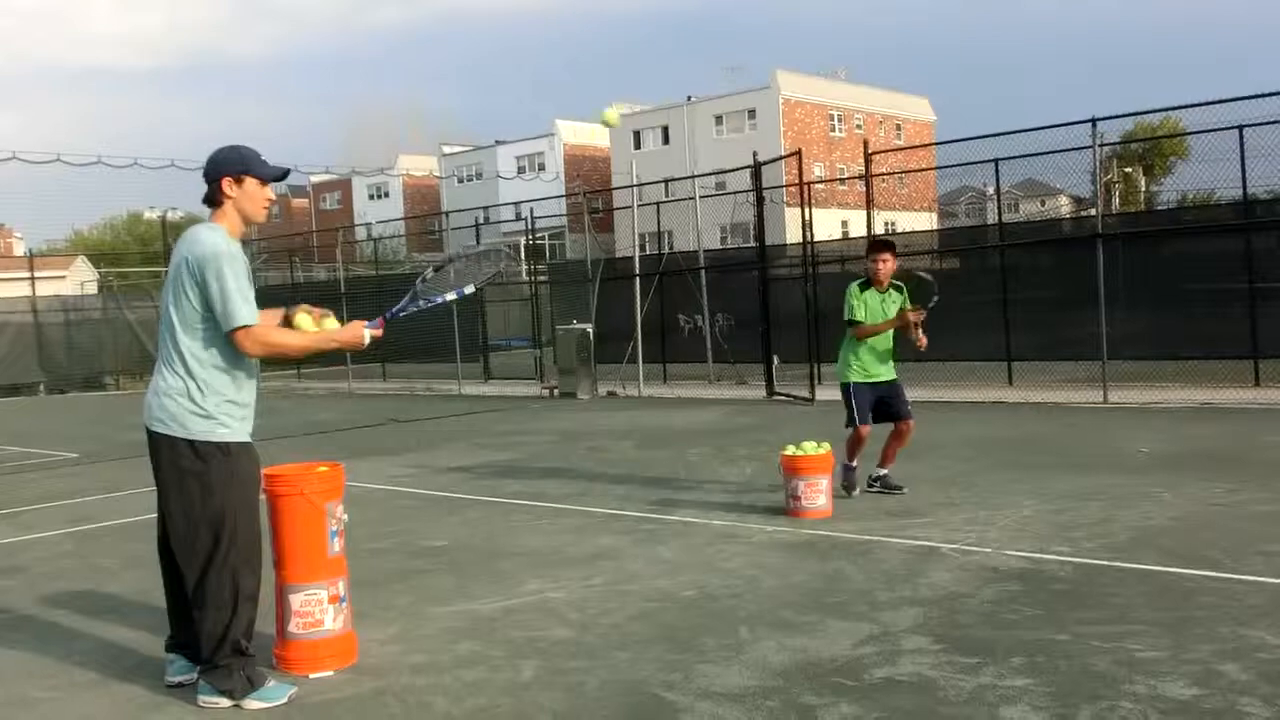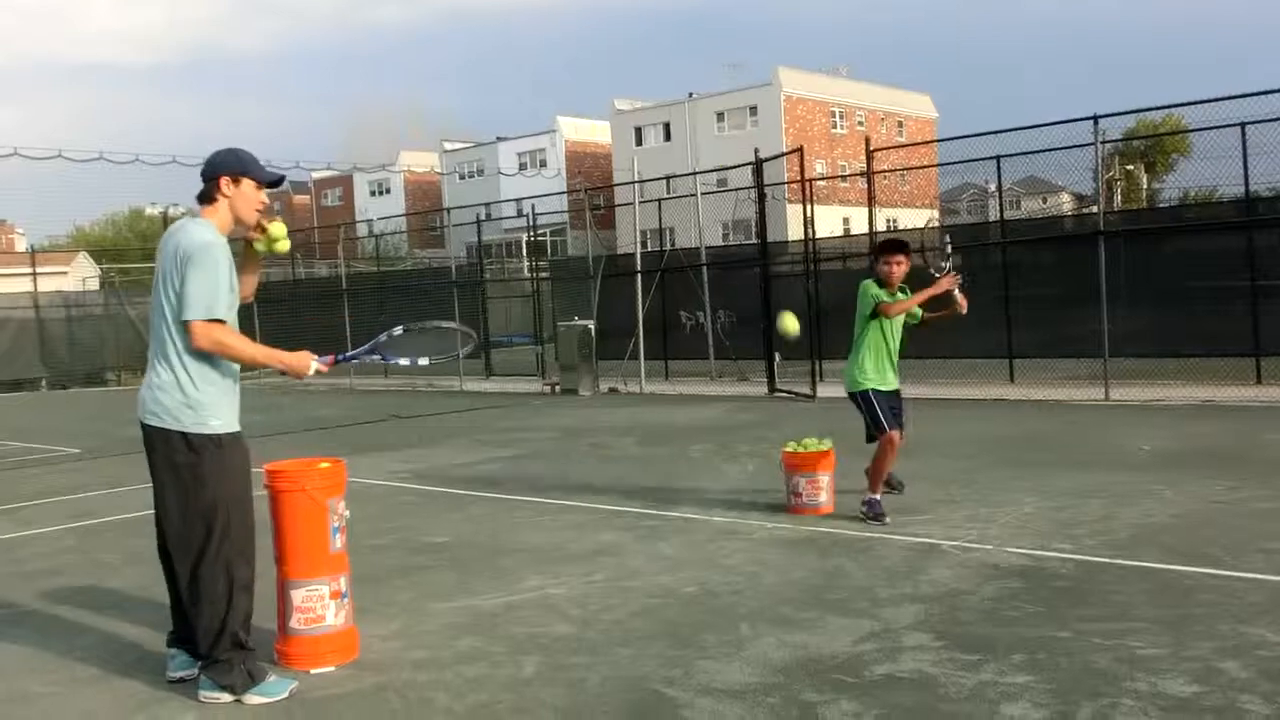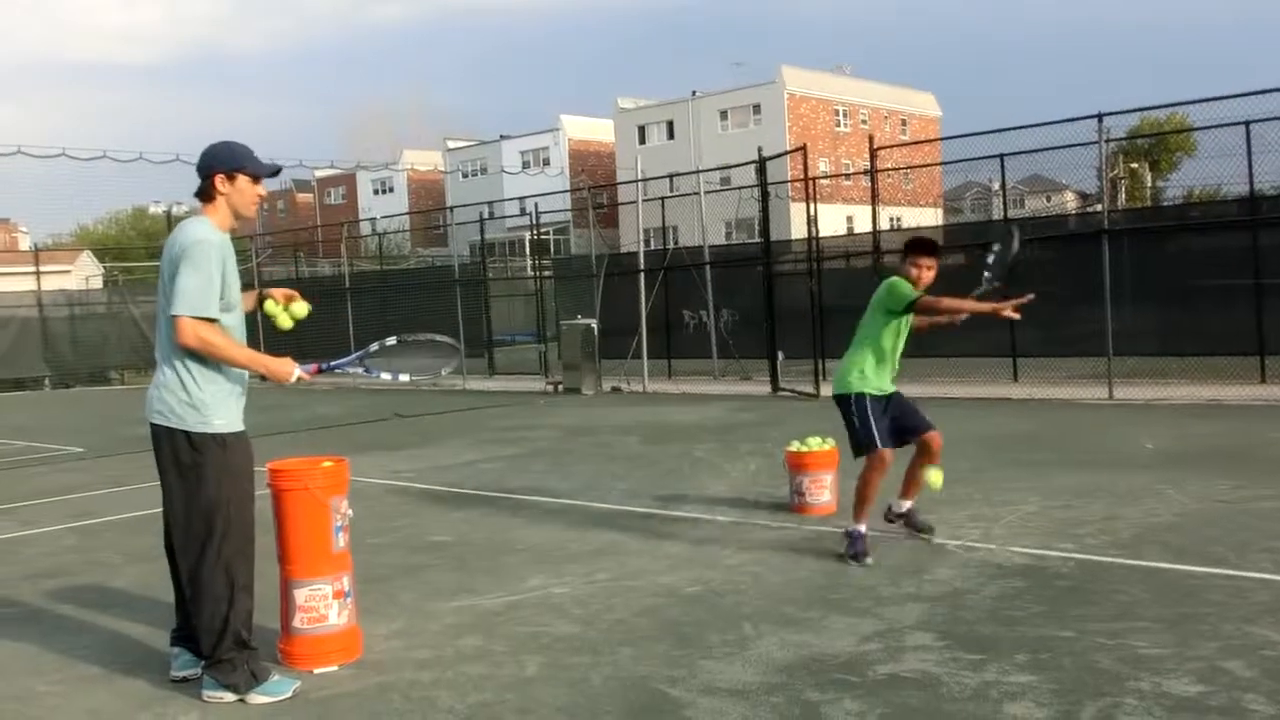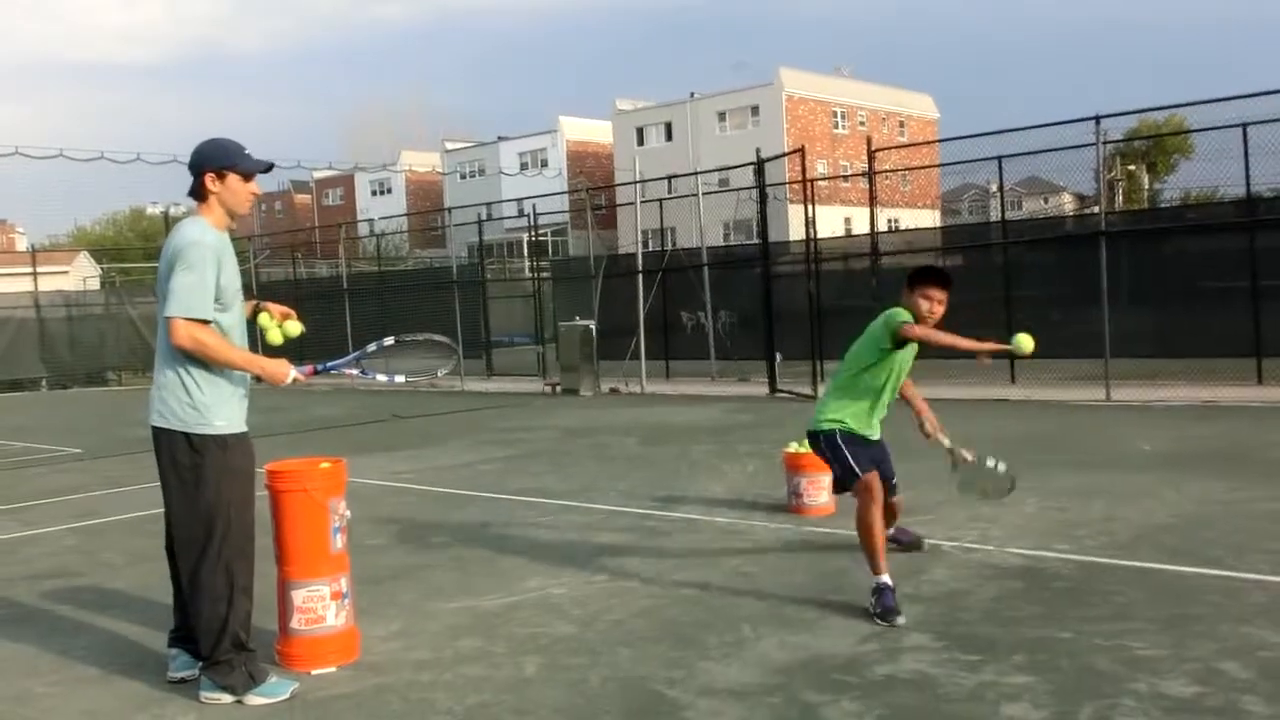
dt=0.4s
person 1, frame 1
left shoulder: (200, 241)
right shoulder: (217, 250)
right elbow: (250, 340)
left wrist: (287, 314)
right wrist: (336, 337)
left hip: (177, 422)
right hip: (207, 428)
left knee: (188, 545)
right knee: (230, 551)
left ankle: (187, 652)
right ankle: (225, 675)
person 1, frame 2
left shoulder: (184, 234)
right shoulder: (206, 243)
left elbow: (236, 295)
right elbow: (207, 334)
left wrist: (255, 250)
right wrist: (285, 360)
left hip: (169, 415)
right hip: (199, 422)
left knee: (187, 538)
right knee: (224, 544)
left ankle: (188, 646)
right ankle: (225, 669)
person 1, frame 3
left shoulder: (196, 236)
right shoulder: (204, 241)
right elbow: (191, 331)
left wrist: (259, 297)
right wrist: (266, 364)
left hip: (182, 416)
right hip: (205, 421)
left knee: (193, 537)
right knee: (224, 542)
left ankle: (191, 646)
right ankle: (229, 668)
person 1, frame 4
left shoulder: (204, 238)
right shoulder: (199, 242)
right elbow: (185, 332)
left wrist: (254, 307)
right wrist: (262, 366)
left hip: (189, 420)
right hip: (206, 423)
left knee: (194, 540)
right knee: (224, 544)
left ankle: (188, 648)
right ankle: (226, 670)
person 2, frame 1
left shoulder: (899, 291)
right shoulder: (856, 290)
left elbow: (910, 321)
right elbow: (858, 332)
left wrist: (917, 333)
right wrist: (896, 322)
left hip: (885, 372)
right hip: (856, 373)
left knee: (905, 425)
right knee: (862, 430)
left ankle: (879, 474)
right ankle: (849, 465)
person 2, frame 2
left shoulder: (904, 293)
right shoulder: (868, 287)
left elbow: (920, 318)
right elbow: (888, 311)
left wrist: (950, 310)
right wrist: (931, 290)
left hip: (888, 378)
right hip: (865, 381)
left knee: (895, 437)
right knee: (890, 437)
left ankle: (878, 470)
right ankle: (871, 499)
person 2, frame 3
left shoulder: (911, 296)
right shoulder: (894, 286)
right elbow: (934, 304)
left wrist: (945, 319)
right wrist: (992, 308)
left hip: (882, 386)
right hip: (857, 386)
left knee: (931, 442)
right knee: (881, 455)
left ankle: (901, 507)
right ankle: (856, 531)
person 2, frame 4
left shoulder: (908, 344)
right shoulder: (895, 317)
right elbow: (914, 333)
left wrist: (923, 412)
right wrist: (980, 346)
left hip: (866, 428)
right hip: (835, 423)
left knee: (891, 503)
right knee: (870, 487)
left ankle: (888, 531)
right ankle: (882, 585)
